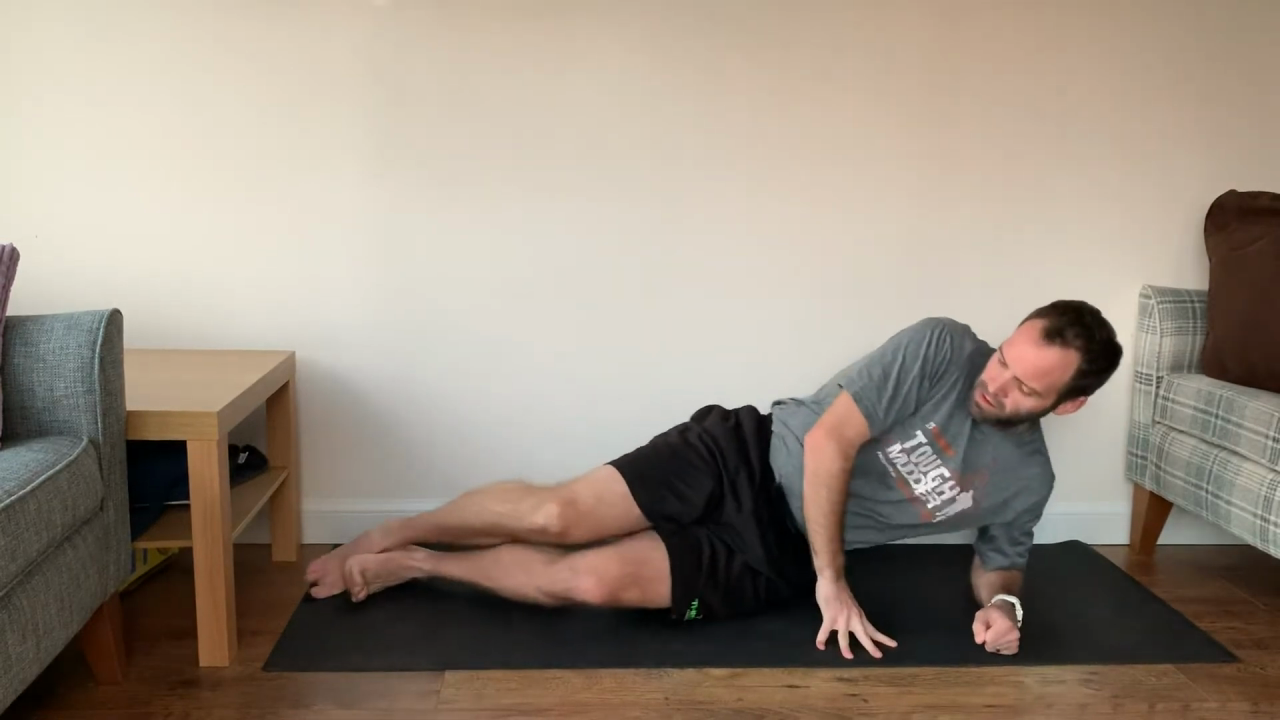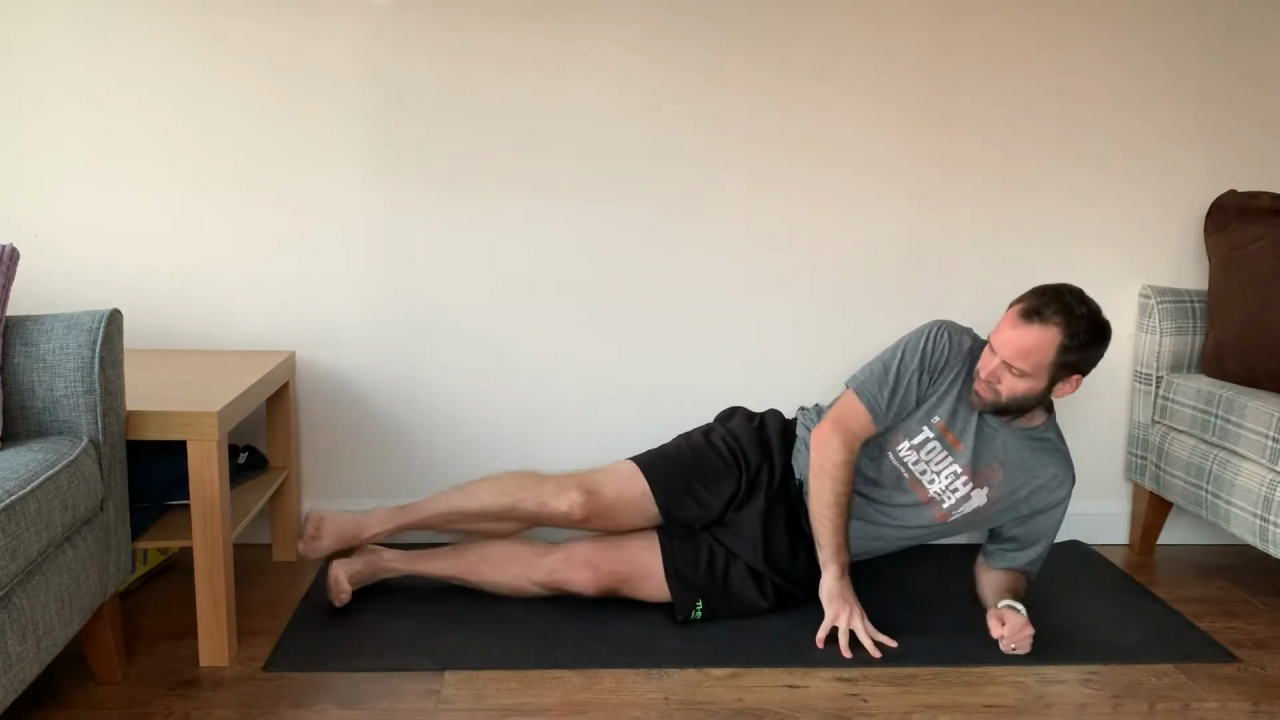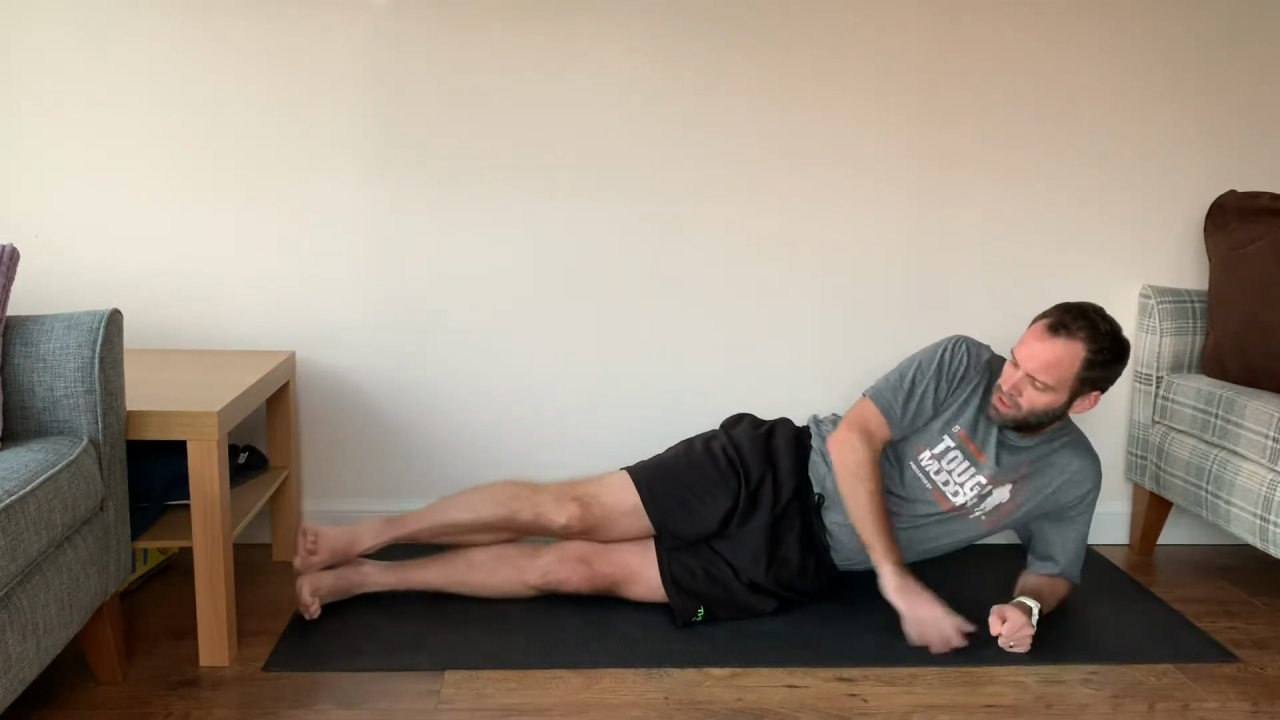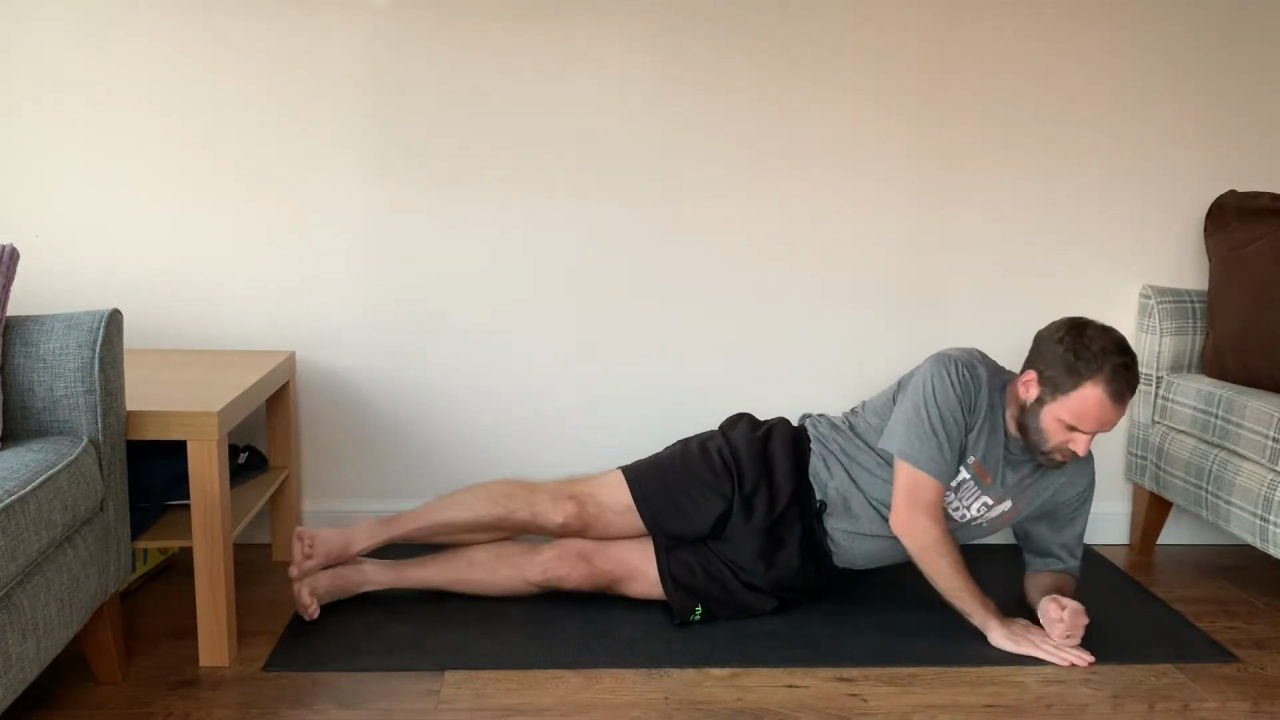
dt=0.4s
person 1, frame 1
left shoulder: (1026, 477)
right shoulder: (940, 346)
left elbow: (1000, 561)
right elbow: (828, 442)
left wrist: (1002, 604)
right wrist: (834, 582)
left hip: (772, 552)
right hip: (745, 457)
left knee: (595, 578)
right knee: (555, 516)
left ankle: (414, 566)
right ankle: (387, 535)
person 1, frame 2
left shoulder: (1046, 476)
right shoulder: (943, 348)
left elbow: (1003, 563)
right elbow: (832, 438)
left wrist: (1009, 607)
right wrist: (836, 580)
left hip: (780, 555)
right hip: (765, 462)
left knee: (584, 570)
right knee: (577, 501)
left ankle: (389, 565)
right ankle: (375, 525)
person 1, frame 3
left shoulder: (1071, 474)
right shoulder: (961, 363)
left elbow: (1056, 570)
right elbow: (853, 435)
left wrist: (1027, 605)
right wrist: (896, 581)
left hip: (793, 564)
right hip: (773, 470)
left knee: (573, 568)
right knee: (569, 512)
left ankle: (362, 580)
right ankle: (363, 538)
person 1, frame 4
left shoulder: (1070, 479)
right shoulder: (957, 378)
left elbow: (1053, 561)
right elbow: (915, 515)
left wrist: (1056, 604)
right wrist: (997, 627)
left hip: (790, 562)
right hip: (770, 473)
left knee: (575, 565)
right knee: (564, 509)
left ankle: (361, 580)
right ankle: (359, 539)
